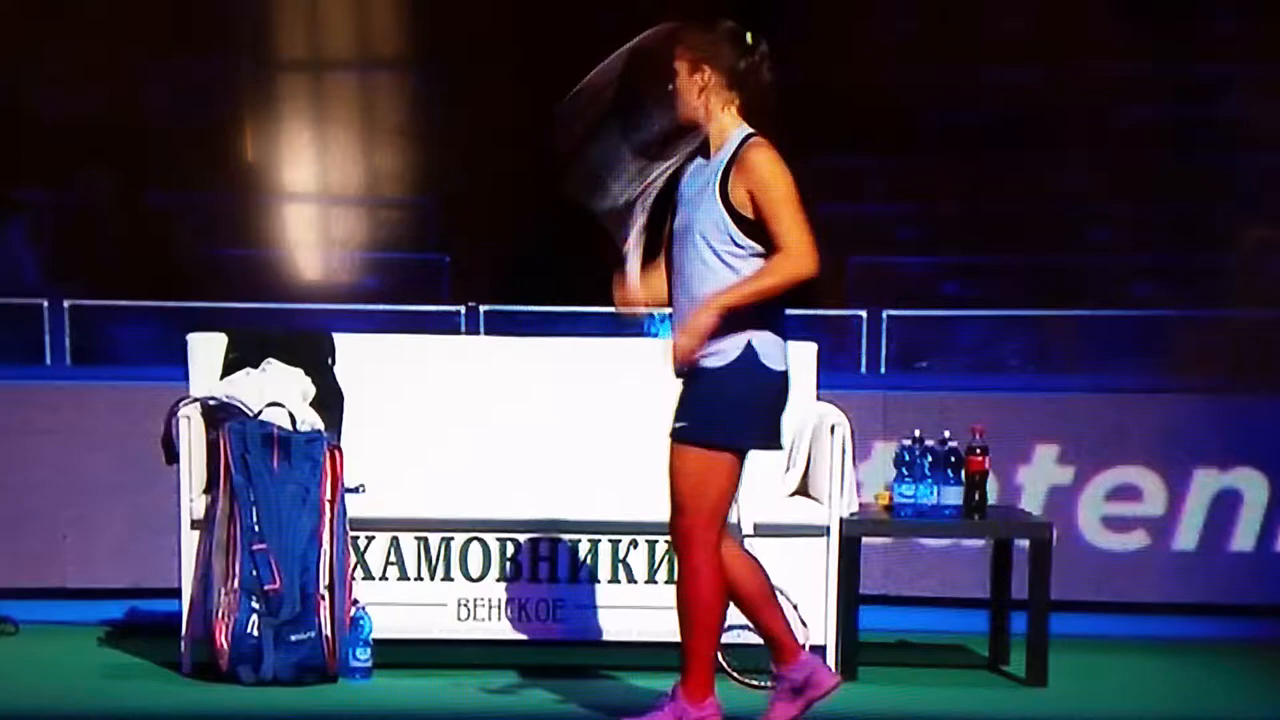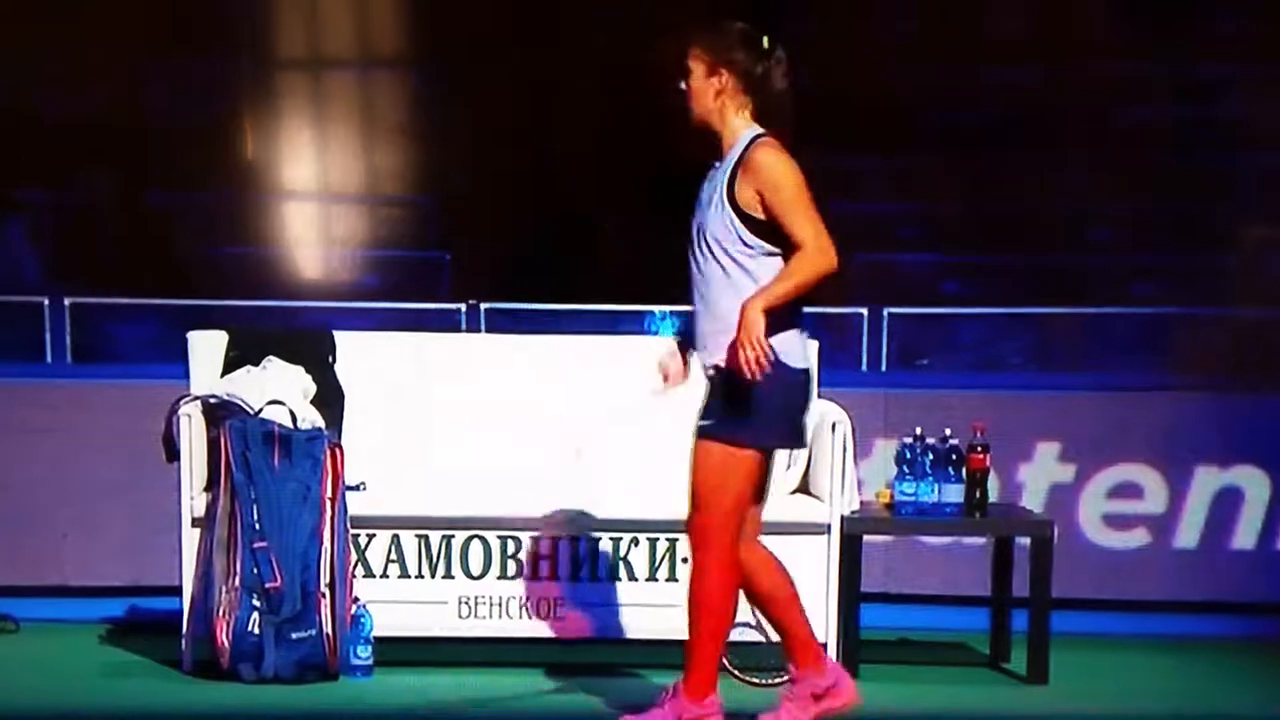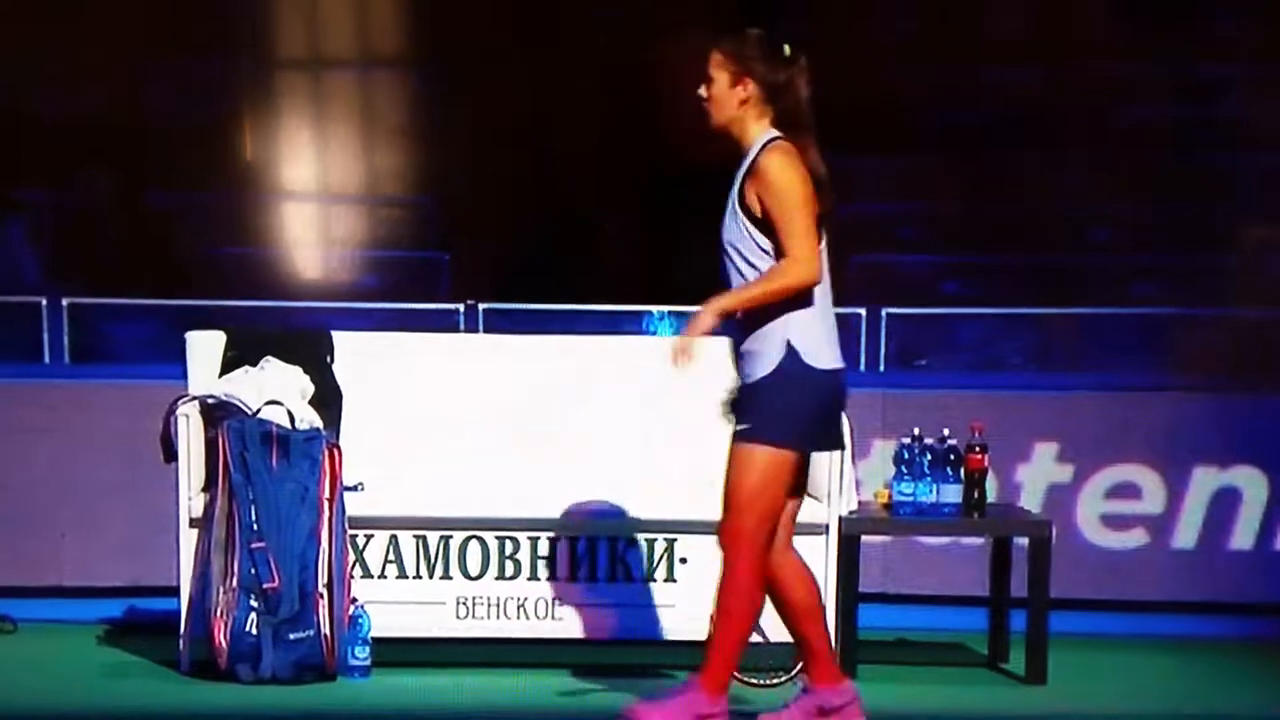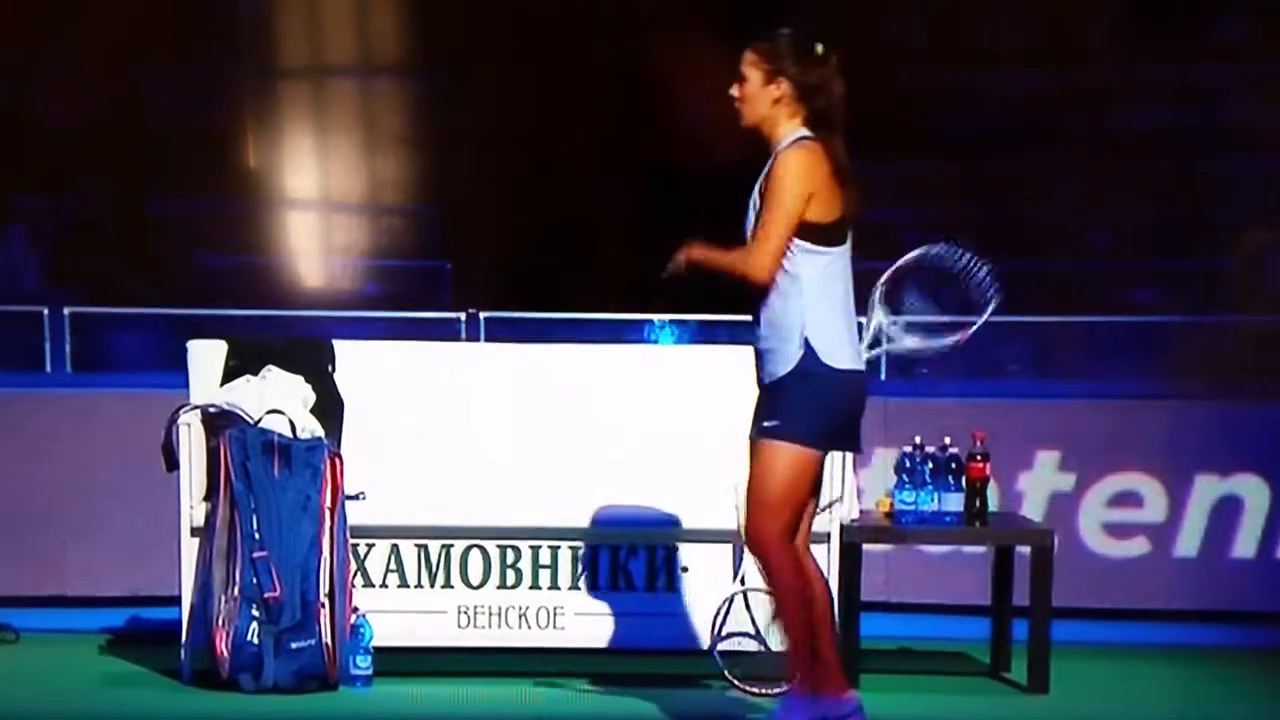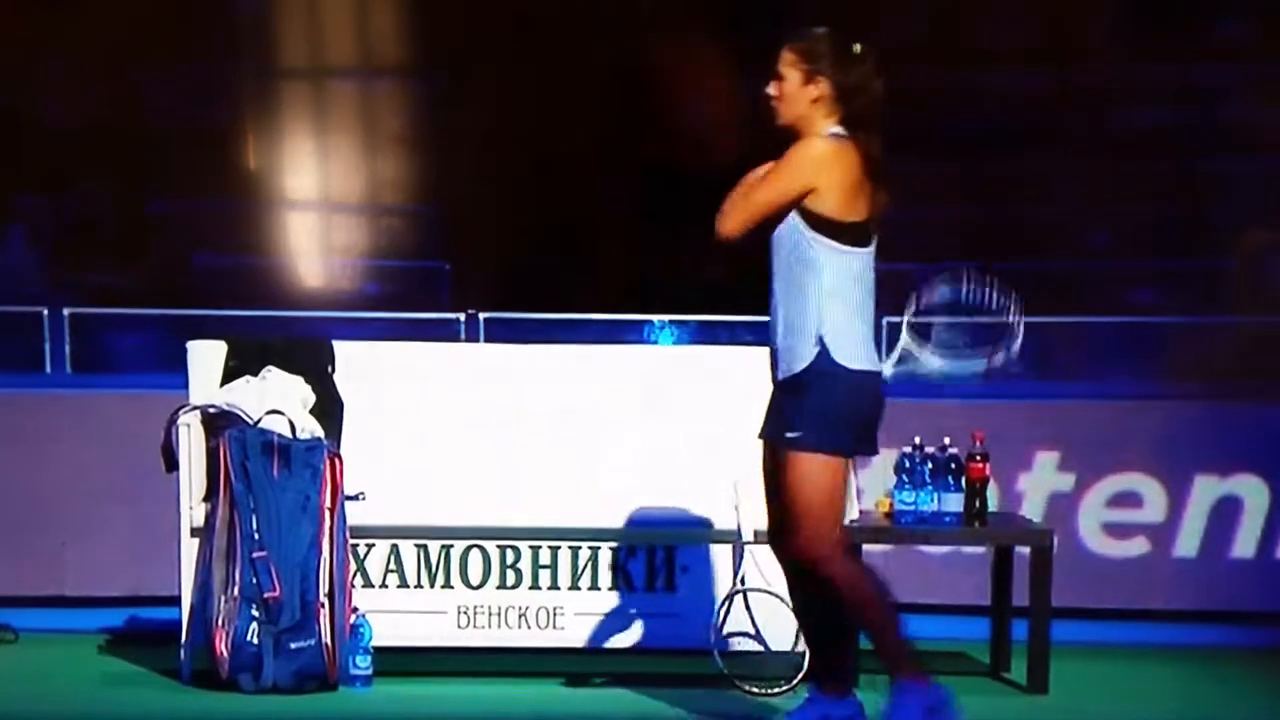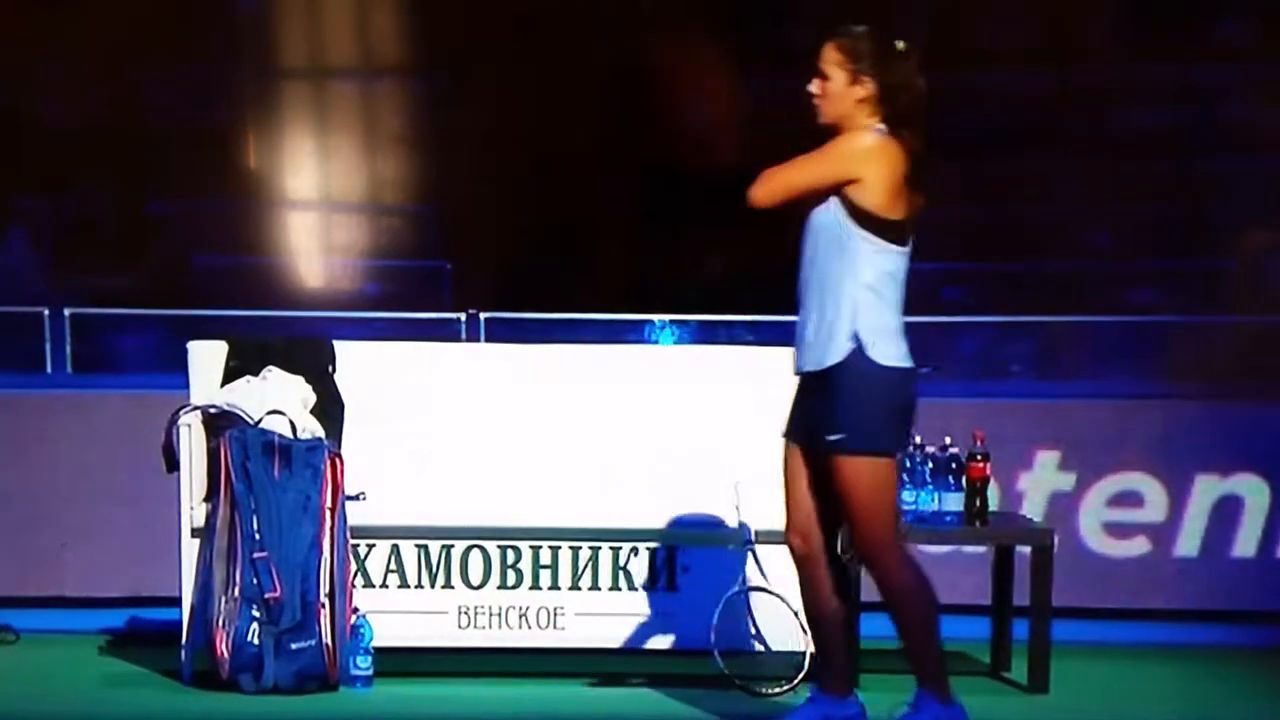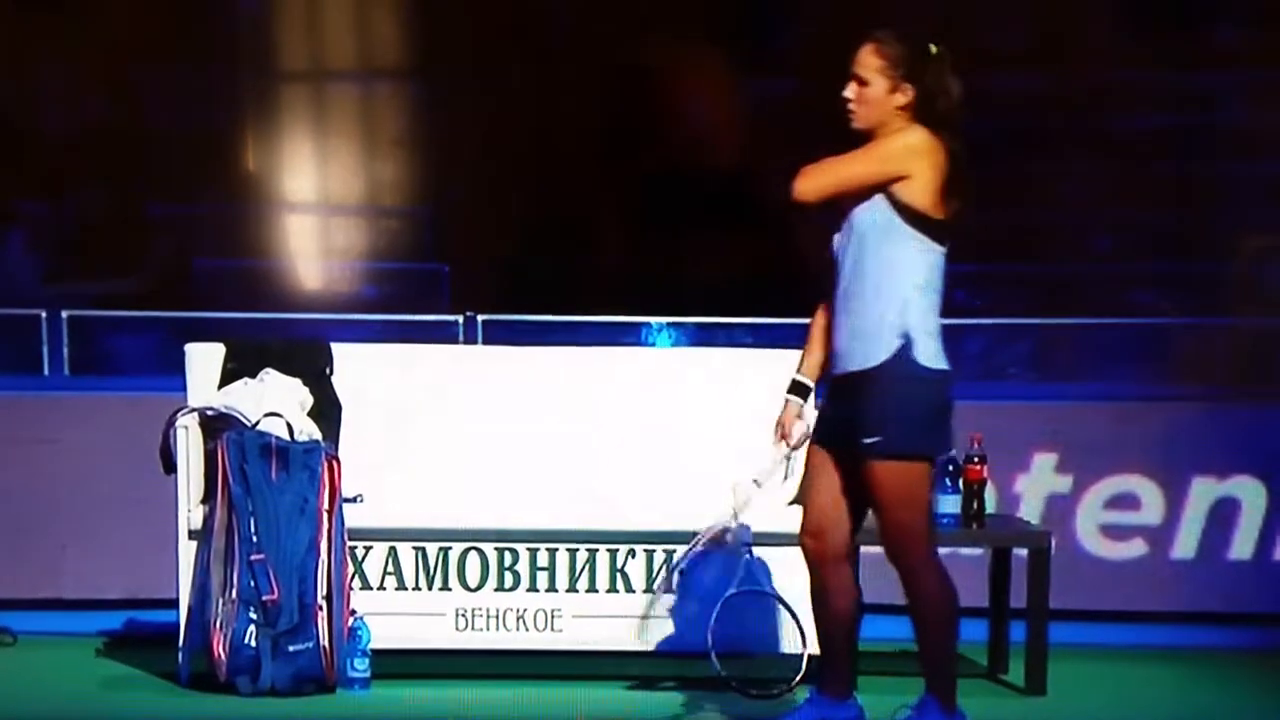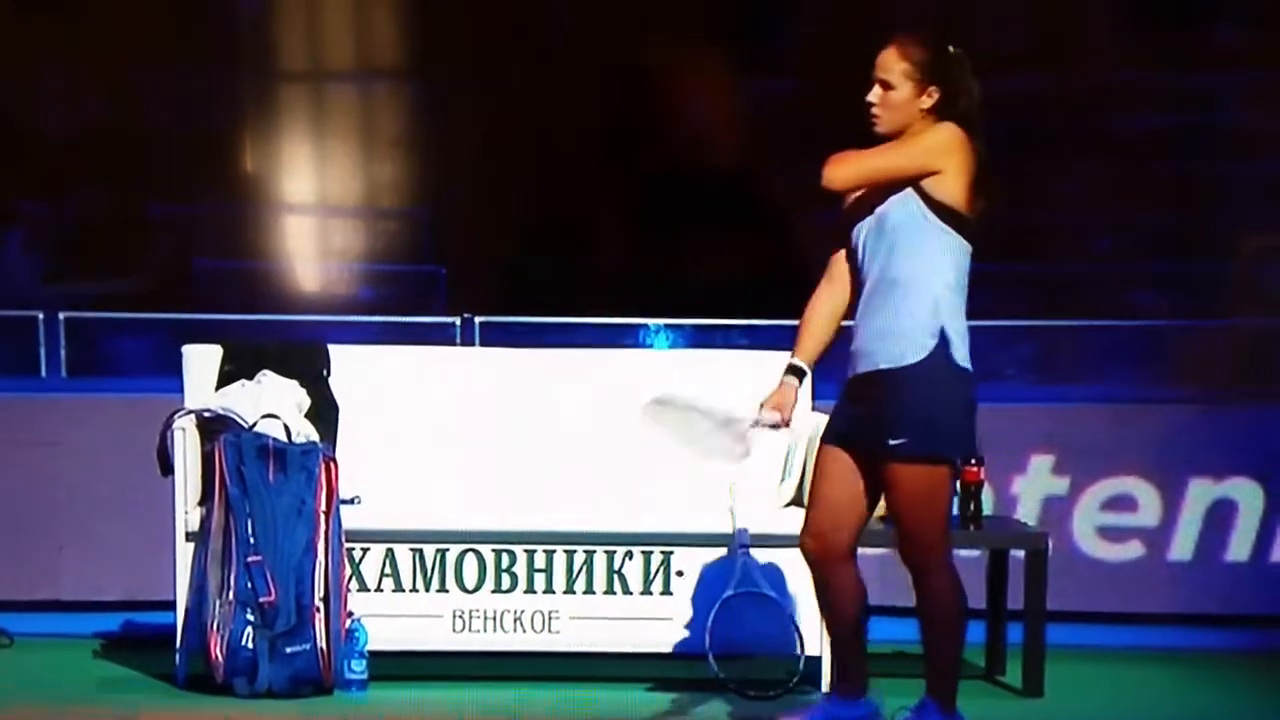
dt=0.2s
person 1, frame 1
left shoulder: (753, 158)
right shoulder: (696, 167)
left elbow: (800, 257)
left wrist: (710, 309)
right wrist: (646, 287)
left hip: (736, 371)
right hip: (712, 371)
left knee: (695, 538)
right knee: (710, 537)
right ankle: (795, 663)
person 1, frame 2
left shoulder: (764, 158)
right shoulder: (725, 167)
left elbow: (819, 253)
left wrist: (757, 309)
right wrist: (686, 345)
left hip: (761, 374)
right hip: (735, 374)
left knee: (712, 537)
right knee: (735, 539)
person 1, frame 3
left shoulder: (777, 162)
right shoulder: (759, 166)
left elbow: (800, 271)
left wrist: (716, 306)
left hip: (793, 375)
right hip: (777, 376)
left knee: (742, 538)
right knee: (770, 544)
person 1, frame 4
left shoulder: (797, 160)
right shoulder: (796, 159)
left elbow: (761, 267)
left wrist: (696, 253)
left hip: (812, 375)
right hip: (797, 373)
left knee: (770, 535)
right knee: (786, 544)
person 1, frame 5
left shoulder: (822, 154)
right shoulder: (830, 161)
left elbow: (730, 221)
left wrist: (757, 178)
left hip: (831, 377)
right hip: (802, 377)
left knee: (820, 547)
right knee: (791, 546)
person 1, frame 6
left shoulder: (871, 149)
right shoulder: (850, 170)
left elbow: (762, 192)
left wrist: (795, 167)
left hip: (863, 377)
right hip: (825, 377)
left knee: (879, 551)
right knee: (807, 544)
person 1, frame 7
left shoulder: (920, 148)
right shoulder: (865, 186)
left elbow: (806, 186)
left wrist: (832, 169)
right wrist: (799, 387)
left hip: (900, 381)
right hip: (851, 384)
left knee: (911, 554)
right knee: (823, 546)
person 1, frame 8
left shoulder: (949, 144)
right shoulder: (877, 188)
left elbow: (834, 174)
right elbow: (837, 284)
left wrist: (851, 162)
right wrist: (794, 371)
left hip: (925, 380)
right hip: (868, 382)
left knee: (924, 556)
right knee: (824, 544)
